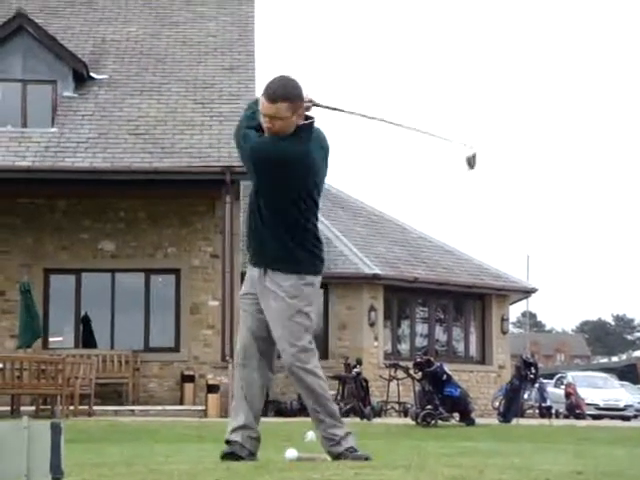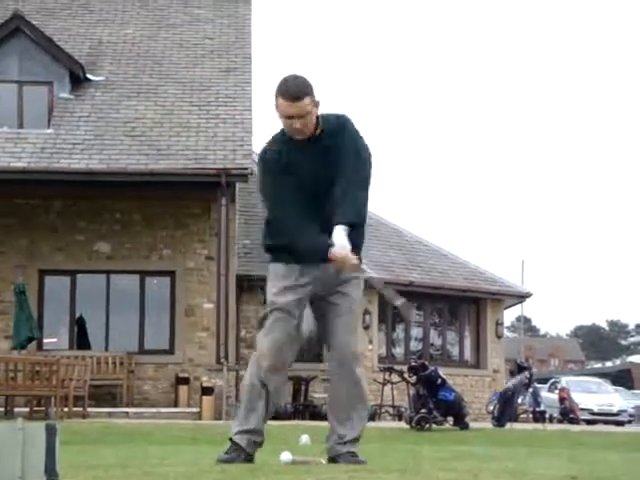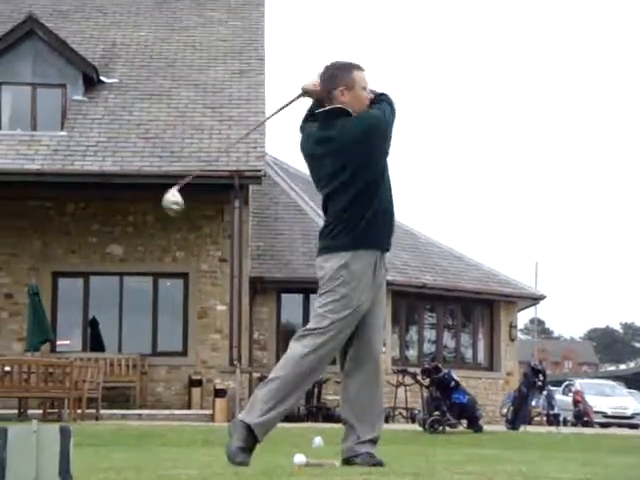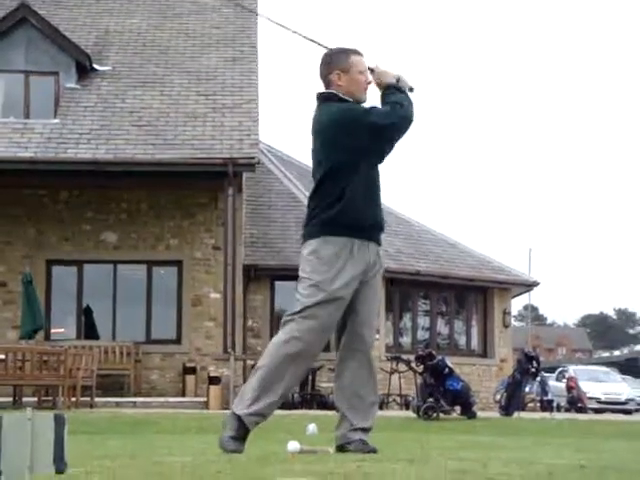
dt=0.5s
person 1, frame 1
left shoulder: (283, 154)
right shoulder: (311, 139)
left elbow: (246, 137)
left wrist: (254, 112)
right wrist: (260, 113)
left hip: (291, 273)
right hip: (262, 267)
left knee: (297, 357)
right knee: (249, 352)
left ankle: (338, 441)
right ankle: (242, 438)
person 1, frame 2
left shoulder: (341, 131)
right shoulder: (273, 155)
left elbow: (353, 181)
right elbow: (284, 218)
left wrist: (343, 232)
right wrist: (324, 249)
left hip: (342, 268)
right hip: (292, 267)
left knee: (345, 356)
right knee: (270, 355)
left ankle: (344, 443)
right ankle: (244, 440)
person 1, frame 3
left shoulder: (313, 136)
right shoulder: (367, 128)
left elbow: (313, 118)
right elbow: (386, 104)
left wrist: (318, 97)
right wrist: (326, 94)
left hip: (364, 258)
right hip: (351, 257)
left knee: (366, 355)
right knee: (316, 345)
left ankle: (359, 444)
right ankle: (250, 424)
person 1, frame 4
left shoulder: (346, 120)
right shoulder: (340, 116)
left elbow: (383, 135)
right elbow: (399, 117)
left wrist: (390, 87)
right wrist: (392, 85)
left hip: (364, 245)
right hip: (333, 244)
left knee: (360, 342)
right knee: (301, 333)
left ankle: (353, 430)
right ankle: (242, 416)
